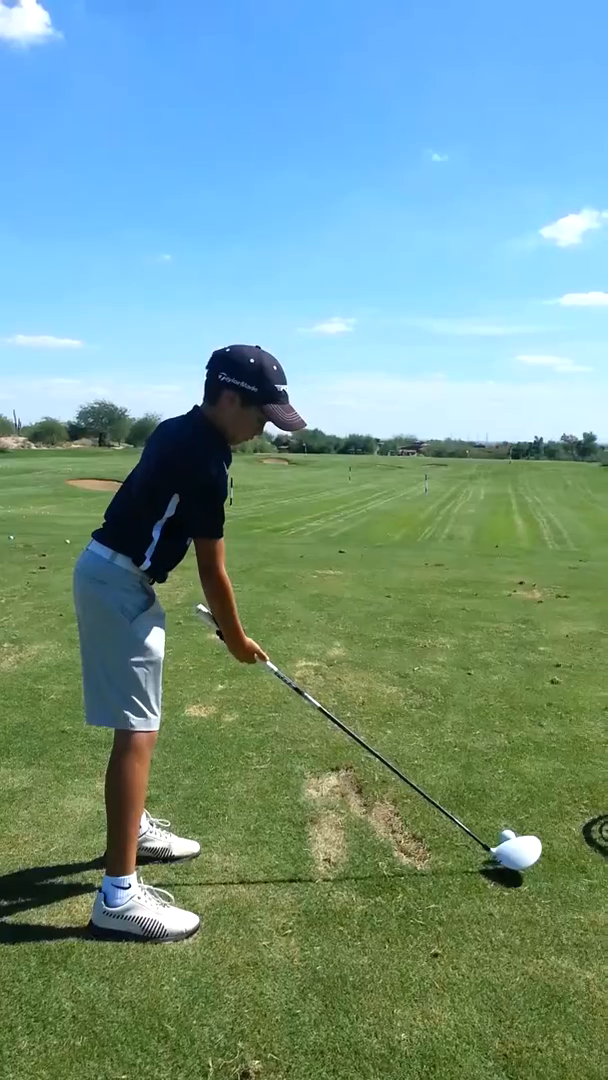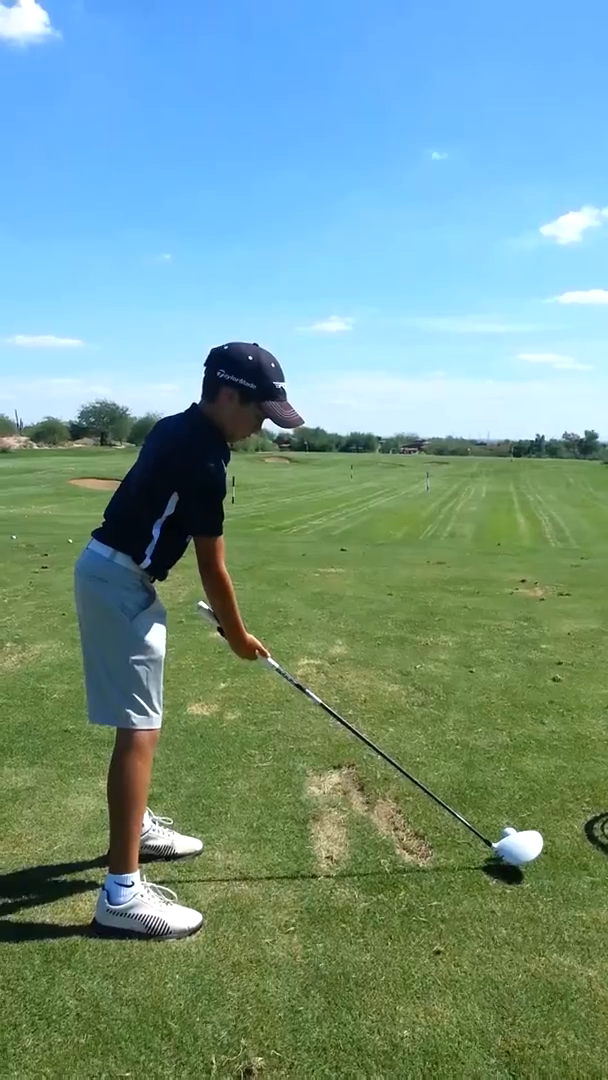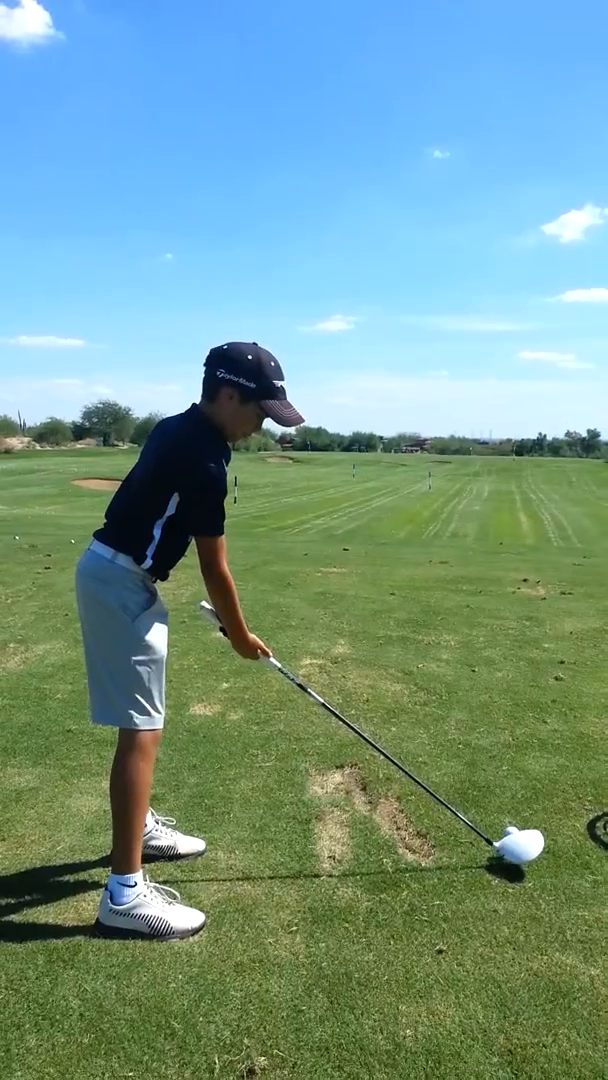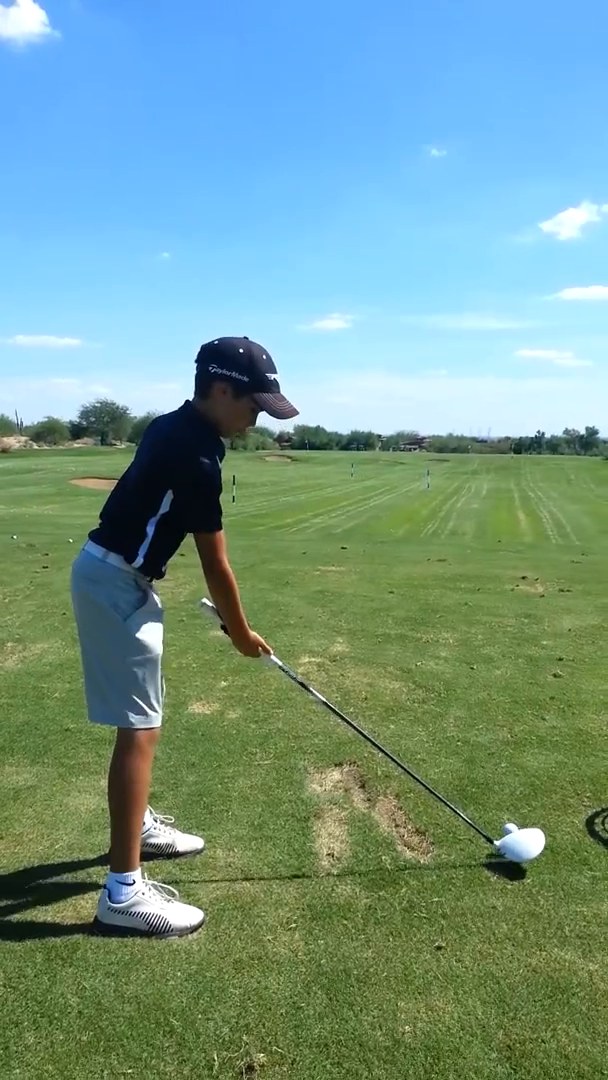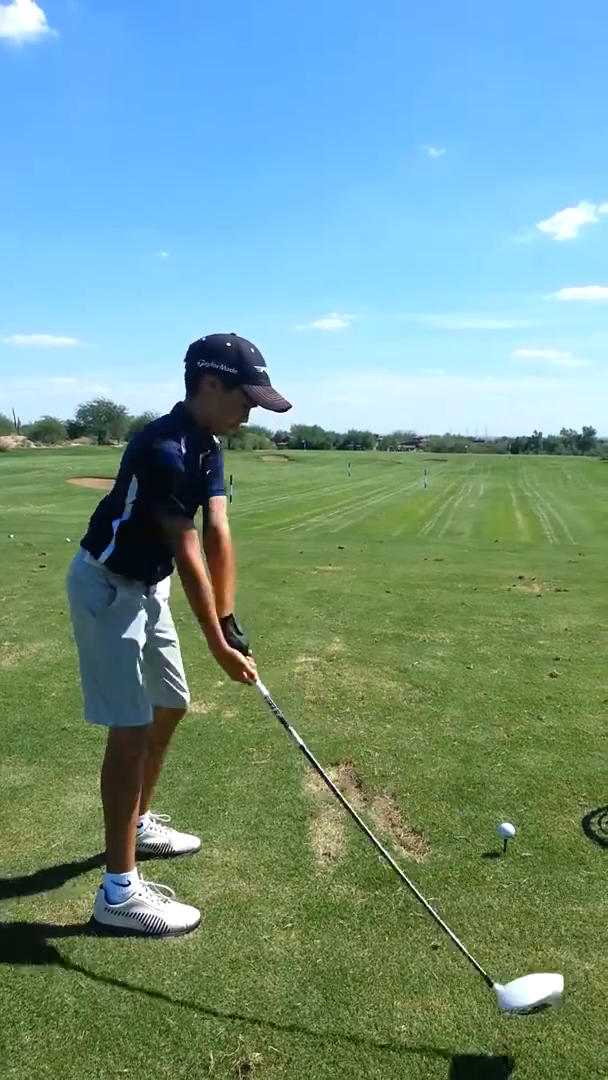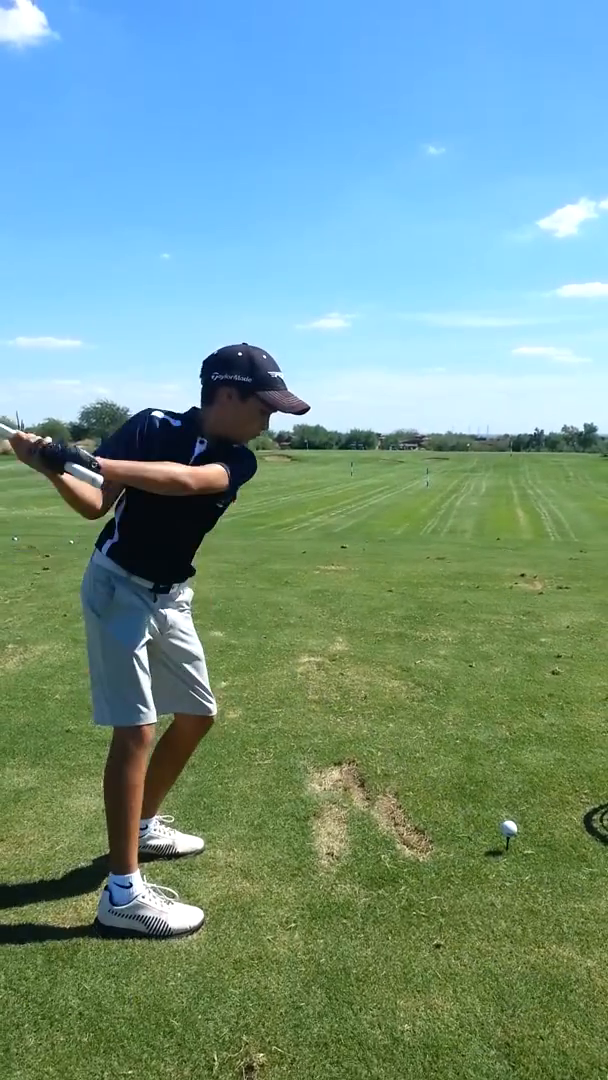
dt=0.3s
person 1, frame 1
left shoulder: (180, 431)
right shoulder: (204, 463)
right elbow: (211, 570)
right wrist: (236, 638)
left hip: (112, 571)
right hip: (120, 583)
left knee: (140, 718)
right knee: (137, 729)
left ankle: (134, 827)
right ankle: (118, 894)
person 1, frame 2
left shoulder: (177, 429)
right shoulder: (202, 461)
right elbow: (212, 568)
right wrist: (237, 636)
left hip: (114, 570)
right hip: (121, 583)
left knee: (143, 716)
right knee: (139, 728)
left ankle: (137, 825)
right ankle: (121, 892)
person 1, frame 3
left shoulder: (178, 429)
right shoulder: (202, 462)
right elbow: (214, 567)
right wrist: (239, 635)
left hip: (114, 570)
right hip: (123, 583)
left knee: (145, 715)
right knee: (141, 728)
left ankle: (140, 825)
right ankle: (124, 893)
person 1, frame 4
left shoulder: (174, 428)
right shoulder: (195, 459)
left elbow: (208, 539)
right elbow: (214, 562)
left wrist: (230, 616)
right wrist: (240, 630)
left hip: (120, 574)
right hip: (116, 584)
left knee: (146, 710)
right knee: (139, 726)
left ankle: (139, 824)
right ankle: (123, 890)
person 1, frame 5
left shoulder: (205, 447)
right shoulder: (164, 449)
left elbow: (219, 535)
right elbow: (188, 552)
left wrist: (229, 621)
right wrist: (218, 645)
left hip: (145, 586)
right hip: (109, 587)
left knee: (169, 706)
right knee: (132, 726)
left ankle: (137, 823)
right ankle: (119, 891)
person 1, frame 6
left shoulder: (239, 463)
right shoulder: (151, 427)
left elbow: (186, 479)
right elbow: (92, 504)
left wrist: (99, 462)
right wrist: (54, 467)
left hip: (170, 596)
right hip: (117, 589)
left knee: (197, 715)
right knee: (134, 728)
left ankle: (141, 825)
right ankle: (122, 893)
